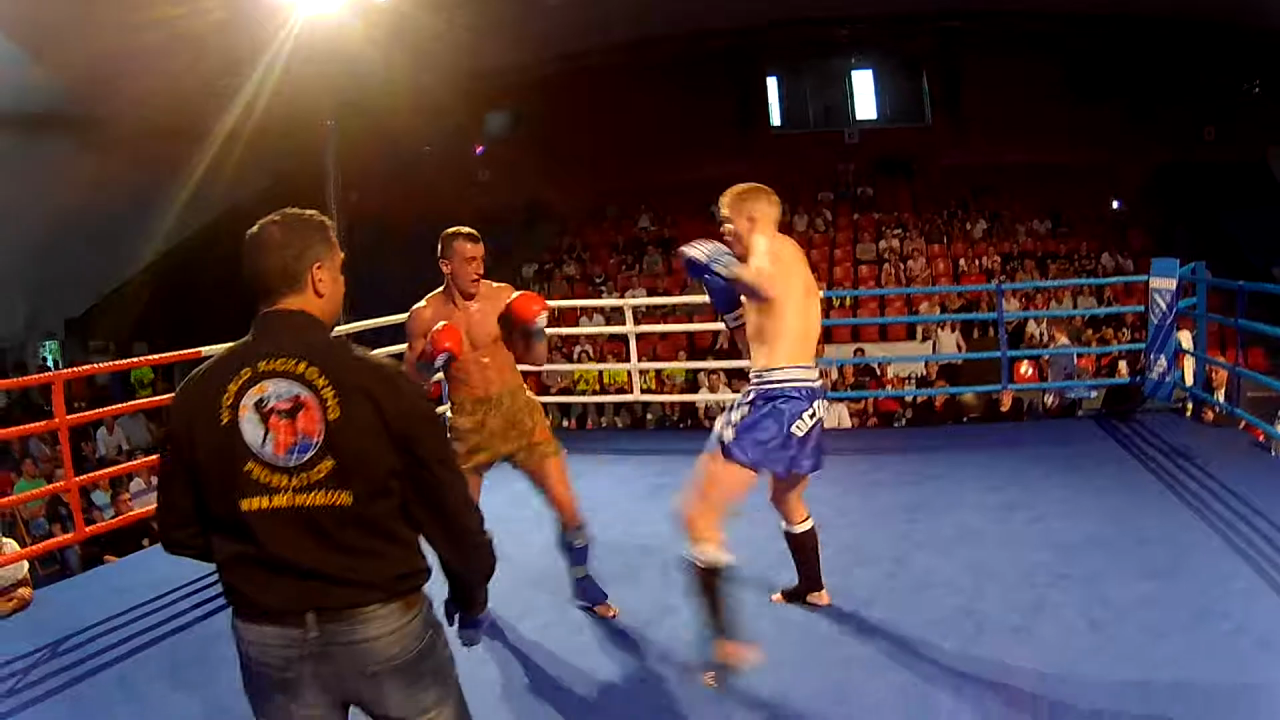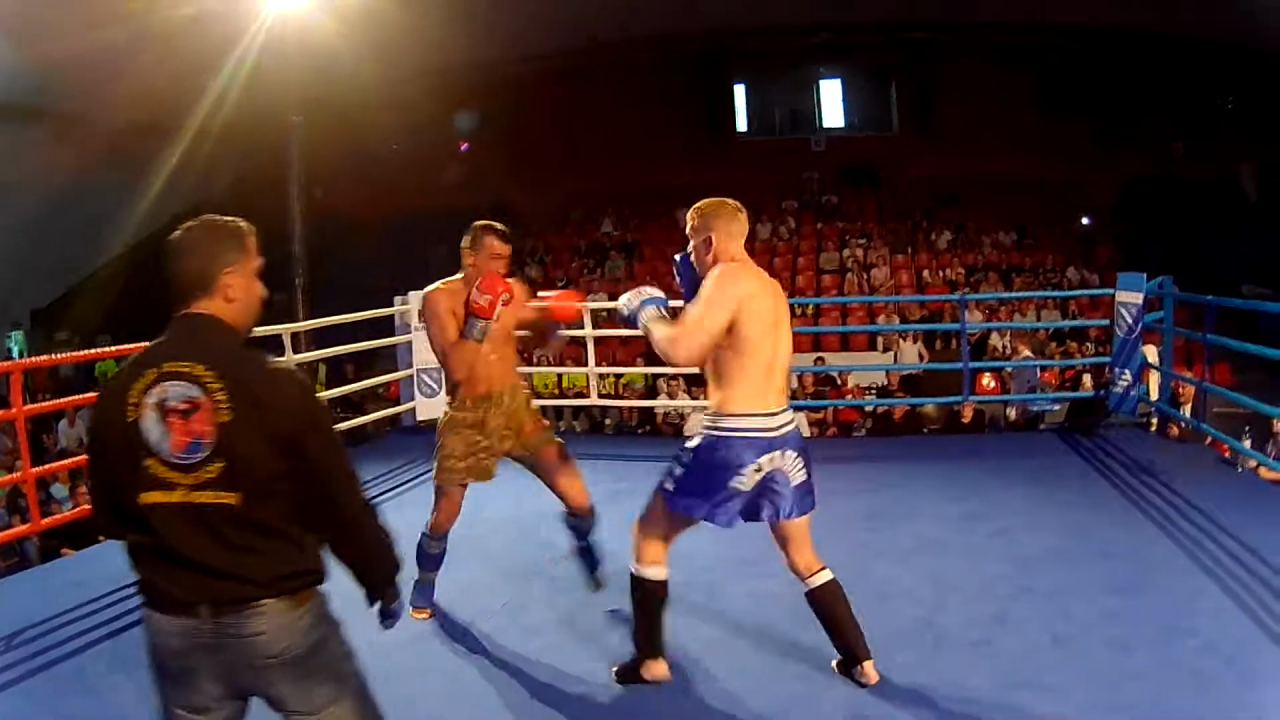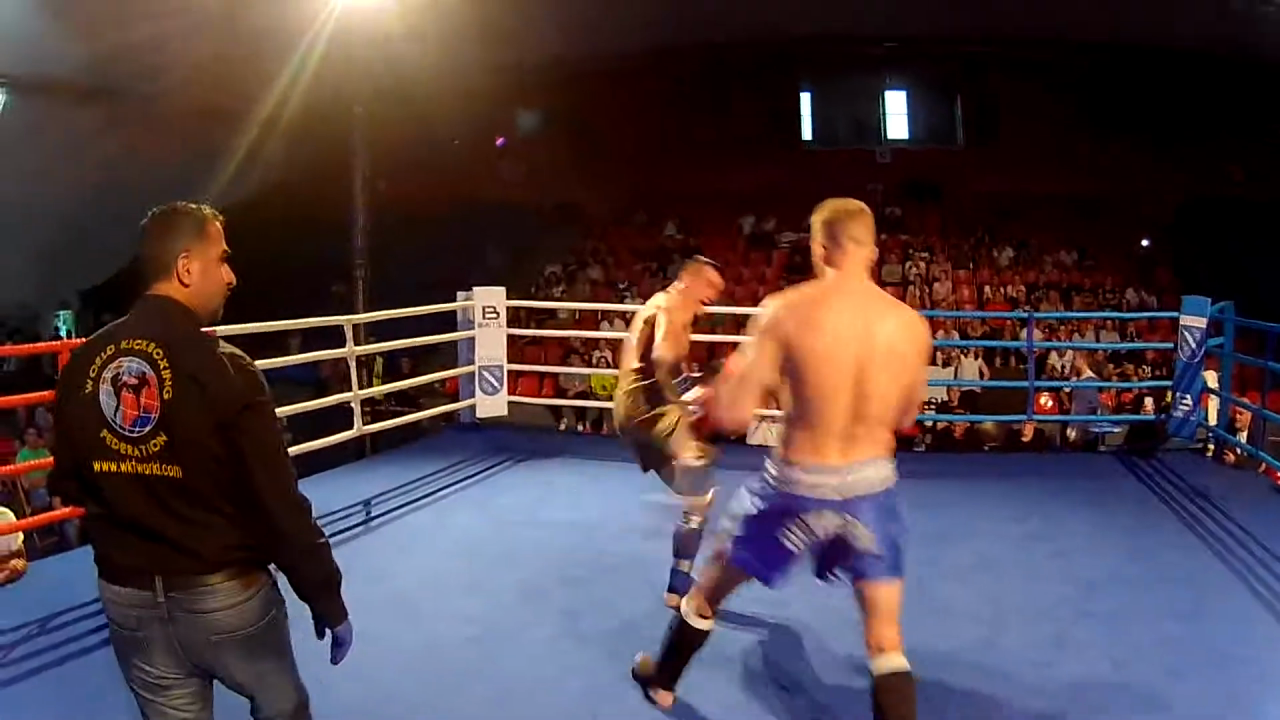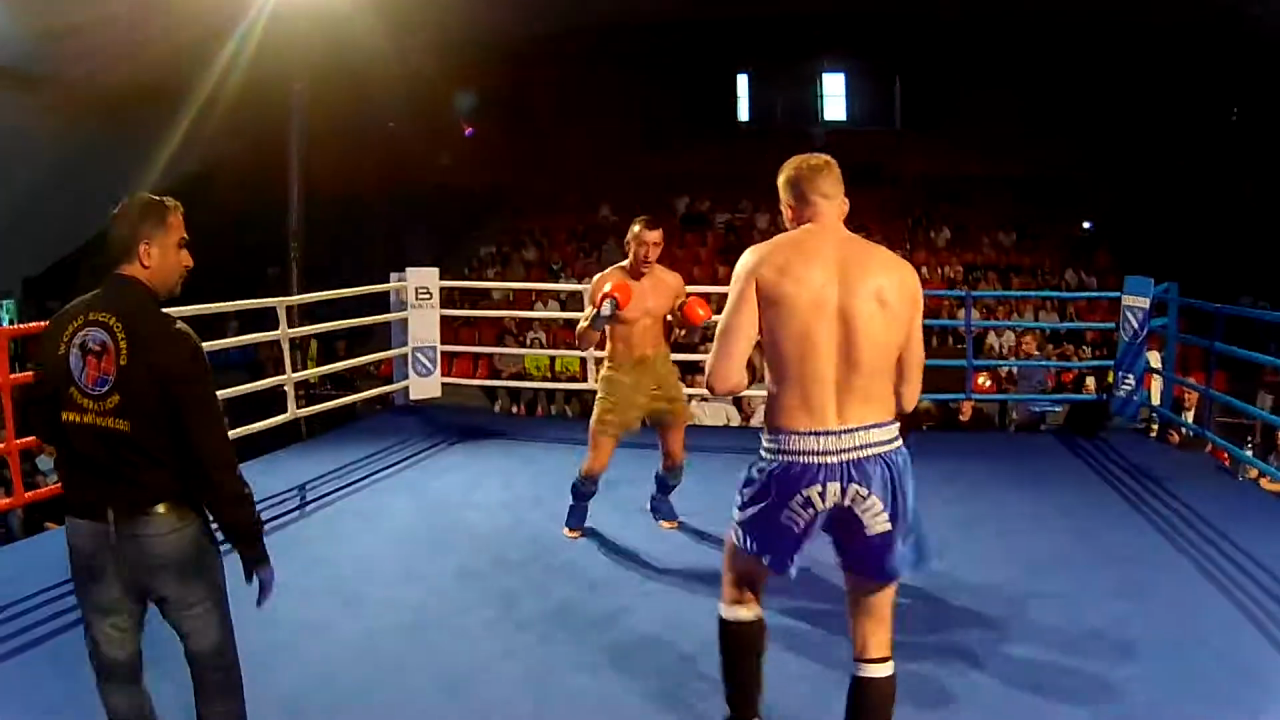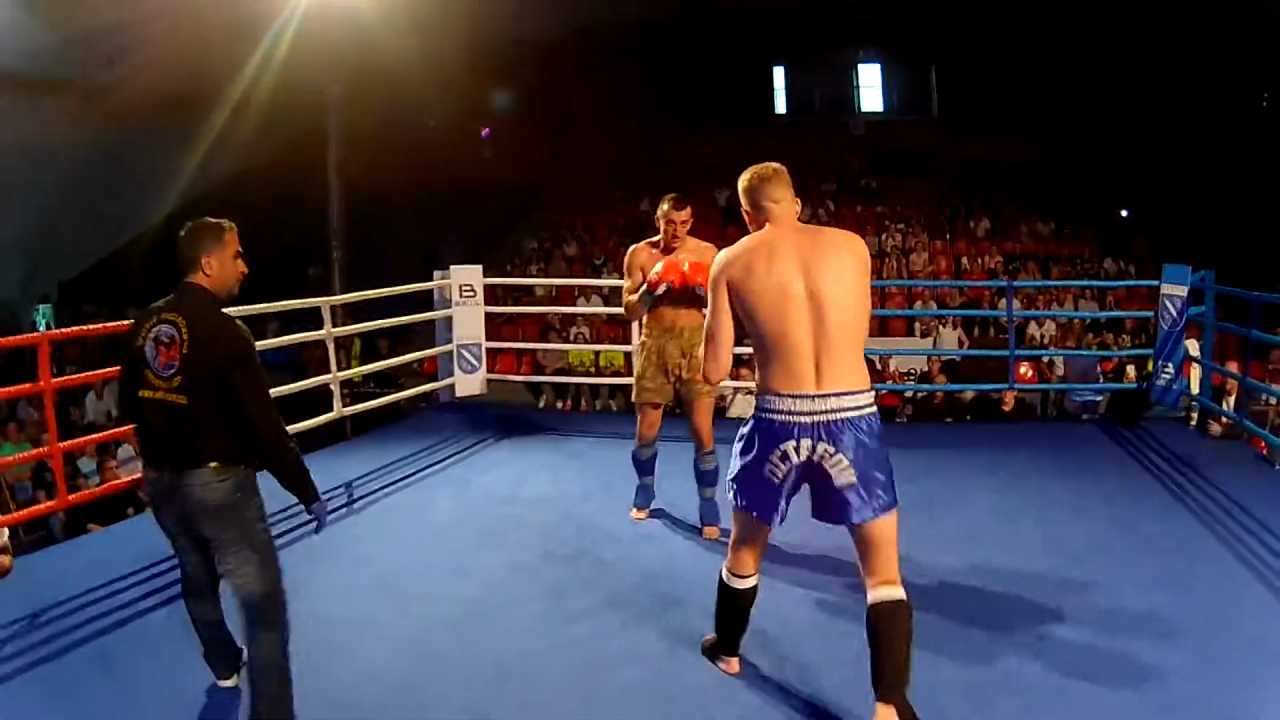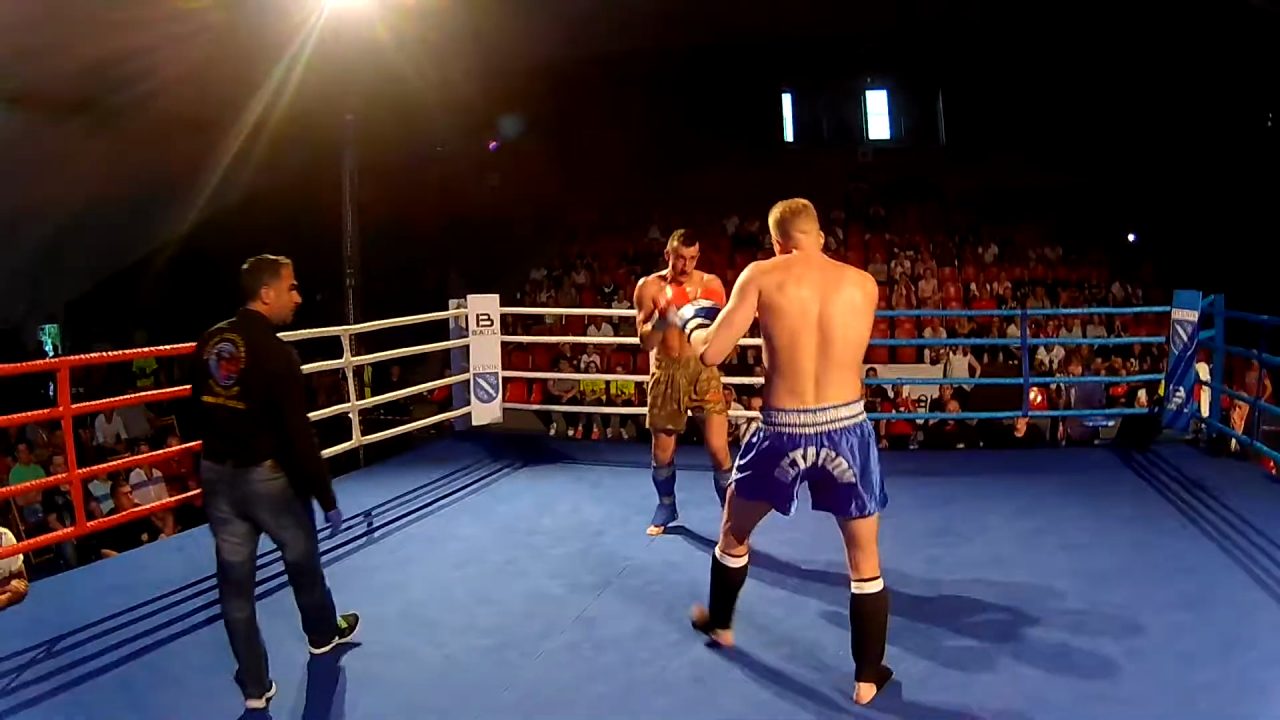
dt=0.5s
person 1, frame 1
left shoulder: (770, 244)
right shoulder: (792, 261)
left elbow: (766, 283)
left wrist: (722, 262)
right wrist: (732, 306)
left hip: (777, 397)
right hip: (805, 394)
left knee: (698, 511)
right knee: (786, 500)
left ankle: (726, 641)
right ankle: (812, 587)
person 1, frame 2
left shoulder: (728, 279)
right shoulder: (769, 287)
left elbow: (681, 351)
left wrist: (645, 312)
right wrist: (698, 295)
left hip: (733, 440)
right hip: (783, 437)
left knee: (651, 537)
right knee: (804, 559)
left ankle: (649, 659)
right ankle: (860, 660)
person 1, frame 3
left shoulder: (785, 312)
right shoulder: (912, 325)
left elbow: (725, 413)
left hip: (794, 487)
right hip: (872, 488)
left knee: (715, 588)
right knee: (886, 645)
left ankle: (663, 678)
person 1, frame 4
left shoulder: (762, 261)
right shoulder: (900, 274)
left elbow: (723, 379)
right elbow: (908, 396)
left hip: (794, 463)
right hip: (876, 461)
left knee: (740, 580)
right knee: (873, 635)
person 1, frame 5
left shoulder: (731, 263)
right shoulder: (852, 247)
left elbow: (712, 370)
left hip: (780, 423)
right hip: (853, 418)
left knee: (746, 547)
right knee: (882, 569)
left ankle: (727, 648)
person 1, frame 6
left shoulder: (761, 276)
right shoulder: (864, 284)
left elbow: (711, 354)
left wrist: (690, 319)
left hip: (782, 432)
right hip: (847, 429)
left knee: (734, 532)
right knee: (865, 562)
left ankle: (720, 623)
right ankle: (867, 676)
person 2, frame 1
left shoulder: (199, 395)
right shoulder: (378, 381)
left elbow: (179, 531)
right elbow: (449, 509)
right wrist: (471, 593)
left hip: (269, 637)
right hip: (386, 625)
person 2, frame 2
left shoulder: (120, 390)
right shoulder: (273, 385)
left elbow: (110, 517)
right elbow: (341, 508)
right wrist: (383, 582)
left hip: (175, 627)
right hip: (277, 622)
person 2, frame 3
left shoulder: (83, 364)
right shoulder: (221, 368)
left elbow: (69, 483)
right elbow: (276, 503)
right wrist: (327, 600)
left hip: (129, 598)
right hip: (227, 596)
person 2, frame 4
left shoulder: (62, 328)
right shoulder: (169, 339)
left elbow: (49, 427)
right elbow: (212, 456)
right wrist: (253, 547)
left hip: (87, 530)
right hip: (165, 528)
left knee: (116, 666)
right knee: (211, 660)
person 2, frame 5
left shoulder: (145, 325)
right shoulder: (223, 332)
left elbow: (130, 404)
right elbow: (263, 425)
right wrist: (306, 491)
left hip: (162, 482)
right hip: (218, 482)
left knee: (198, 578)
right knee: (264, 603)
left ankle: (226, 664)
person 2, frame 6
left shoulder: (210, 341)
right shoulder: (275, 353)
left elbow: (202, 408)
right elbow: (298, 435)
right wrist: (327, 498)
left hip: (218, 474)
right hip: (269, 477)
left knee: (234, 579)
right knee: (303, 564)
left ankle: (254, 685)
right ankle: (323, 634)
person 3, frame 1
left shoulder: (503, 296)
right shoulder: (424, 315)
left elbow: (535, 358)
right elbow: (412, 382)
left wrist: (535, 328)
right wrist: (432, 359)
left hip: (518, 408)
right hip: (468, 420)
left knee: (567, 508)
left ankle: (586, 588)
person 3, frame 2
left shoulder: (514, 290)
right shoulder: (439, 297)
left elbow: (543, 338)
right elbow: (457, 369)
left wrist: (554, 318)
right wrist: (480, 320)
left hip: (517, 409)
right hip: (466, 417)
left knee: (578, 501)
right knee: (442, 520)
left ankle: (586, 554)
right ankle: (425, 586)
person 3, frame 3
left shoulder: (675, 316)
right shoulder: (672, 306)
right elbow: (663, 354)
right wrist: (692, 390)
left hip: (653, 406)
right hip: (646, 400)
left knee: (697, 496)
left ankle: (678, 584)
person 3, frame 4
left shoulder: (673, 282)
right shoulder: (605, 282)
left elbow: (684, 329)
right elbow: (583, 341)
left wrist: (695, 325)
right wrist: (599, 317)
left hip: (661, 371)
right hip: (620, 374)
left knee: (675, 457)
right knee: (595, 466)
left ankle: (660, 500)
right ankle: (578, 511)
person 3, frame 5
left shoulder: (707, 254)
right shoulder: (640, 254)
right elbow: (629, 310)
left wrist: (710, 291)
right wrist: (651, 289)
left hip: (694, 345)
right hip: (654, 344)
left knee: (702, 434)
right knee: (646, 431)
left ankle: (708, 506)
right ankle: (645, 487)
person 3, frame 6
left shoulder: (711, 284)
right shoulder: (648, 287)
right elbow: (646, 342)
right wrist: (660, 318)
left hip: (703, 370)
right hip: (666, 372)
left knee: (719, 451)
right knee: (662, 452)
right ankle: (667, 506)
